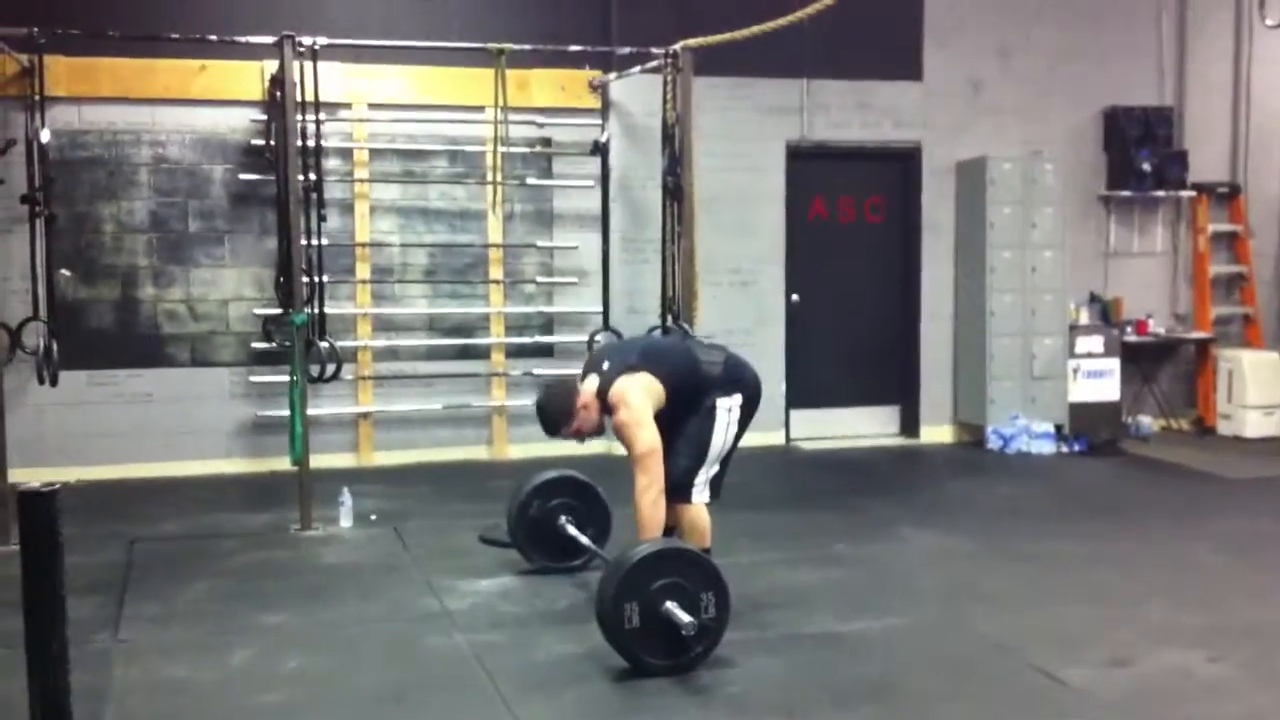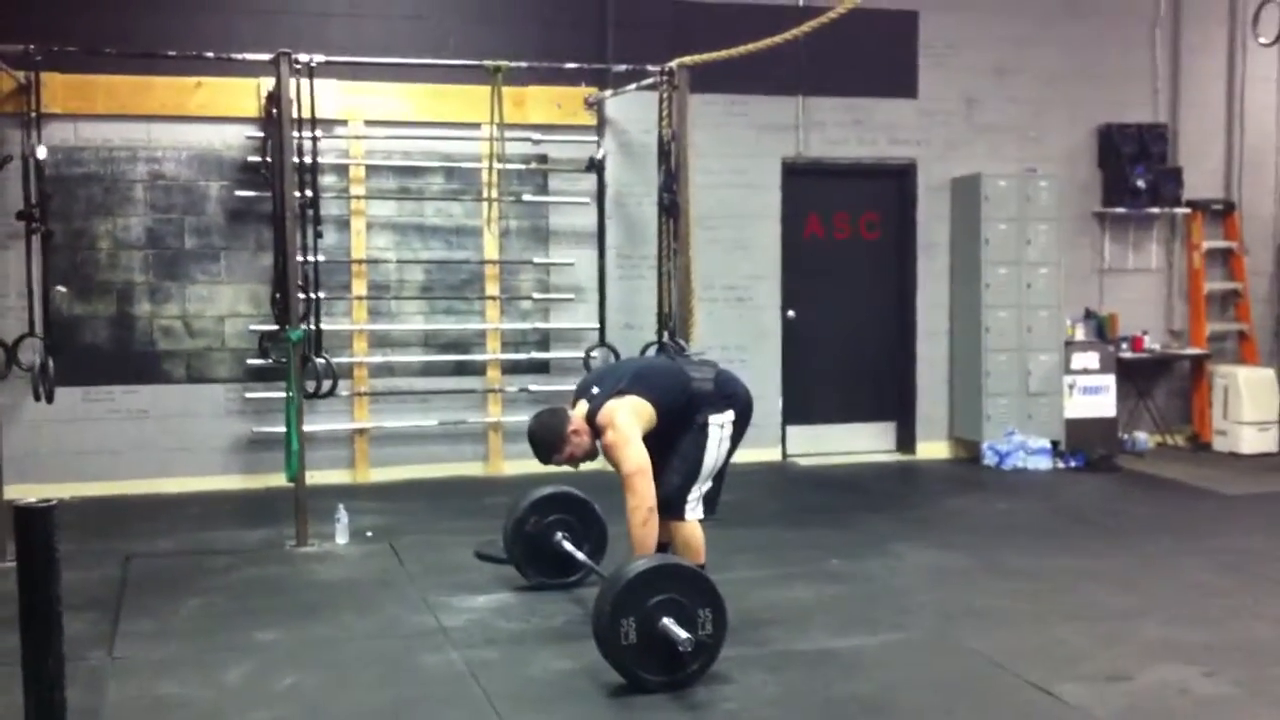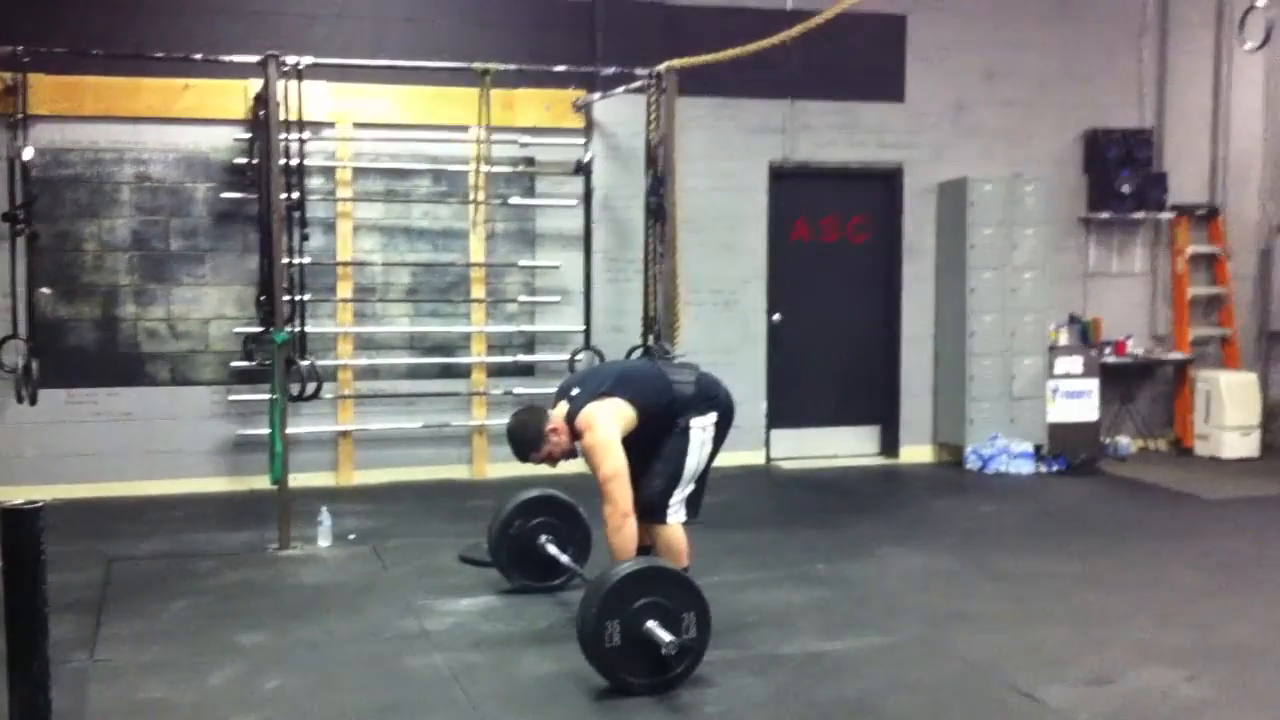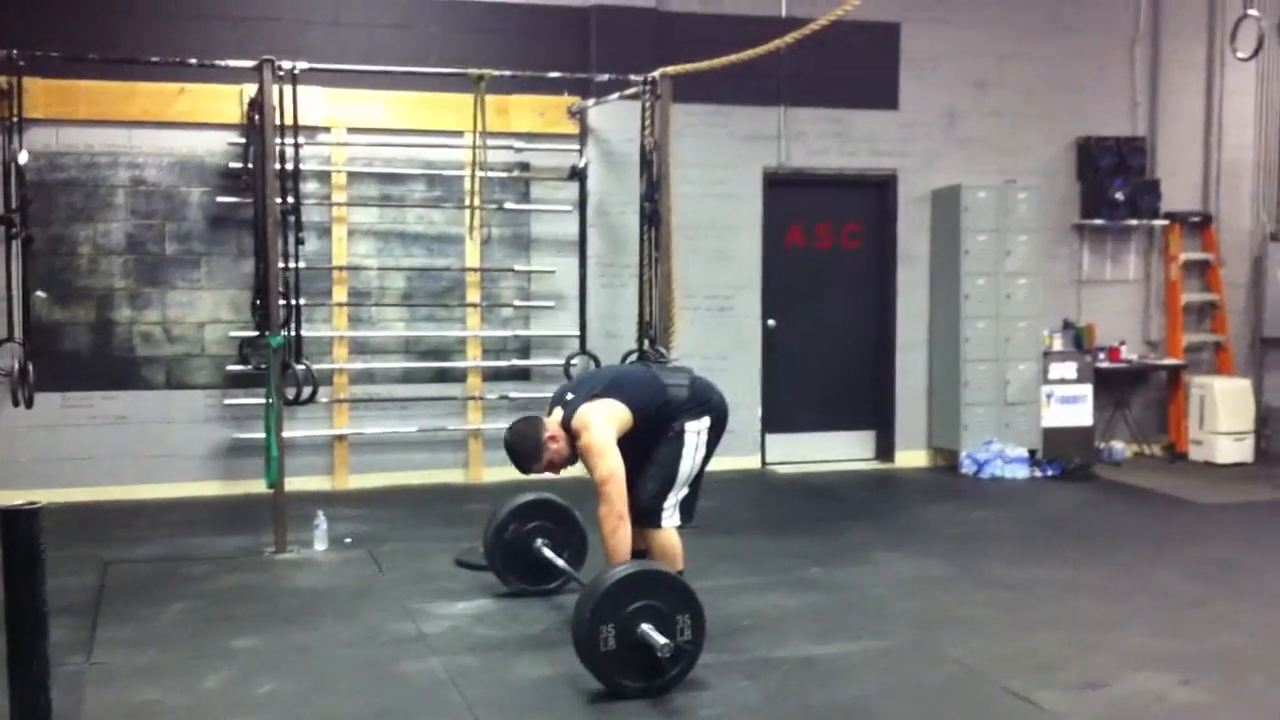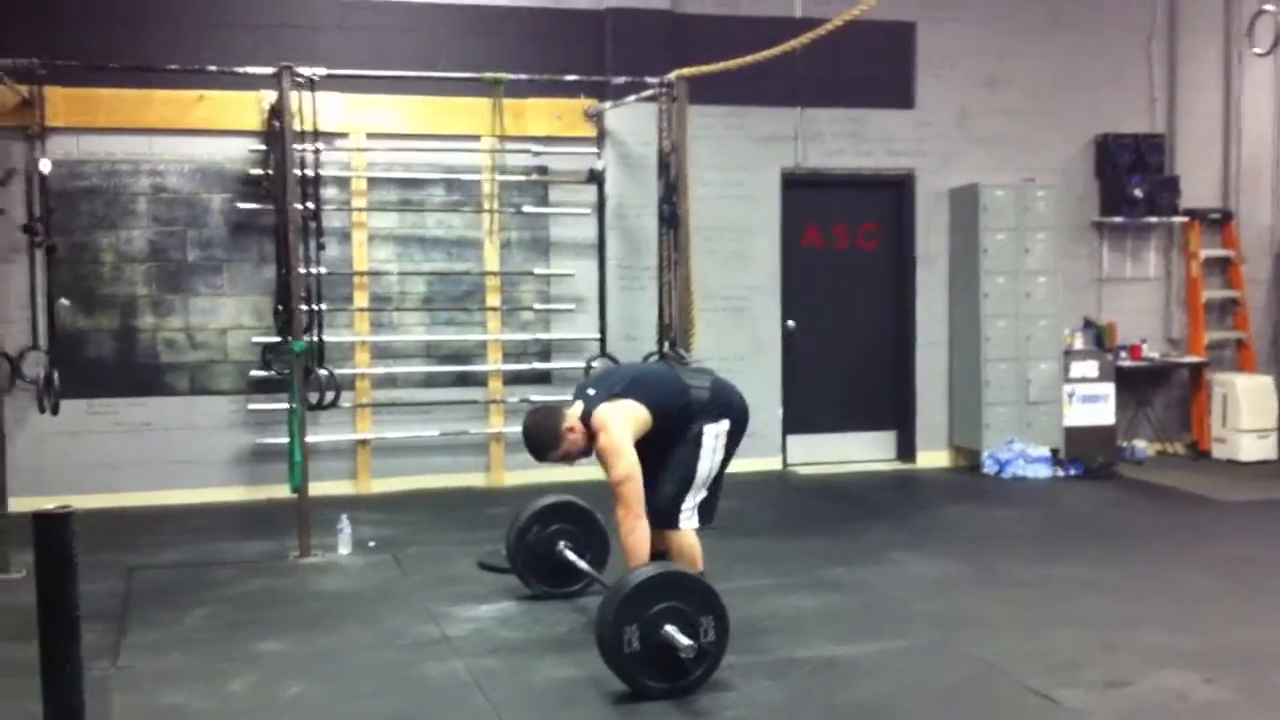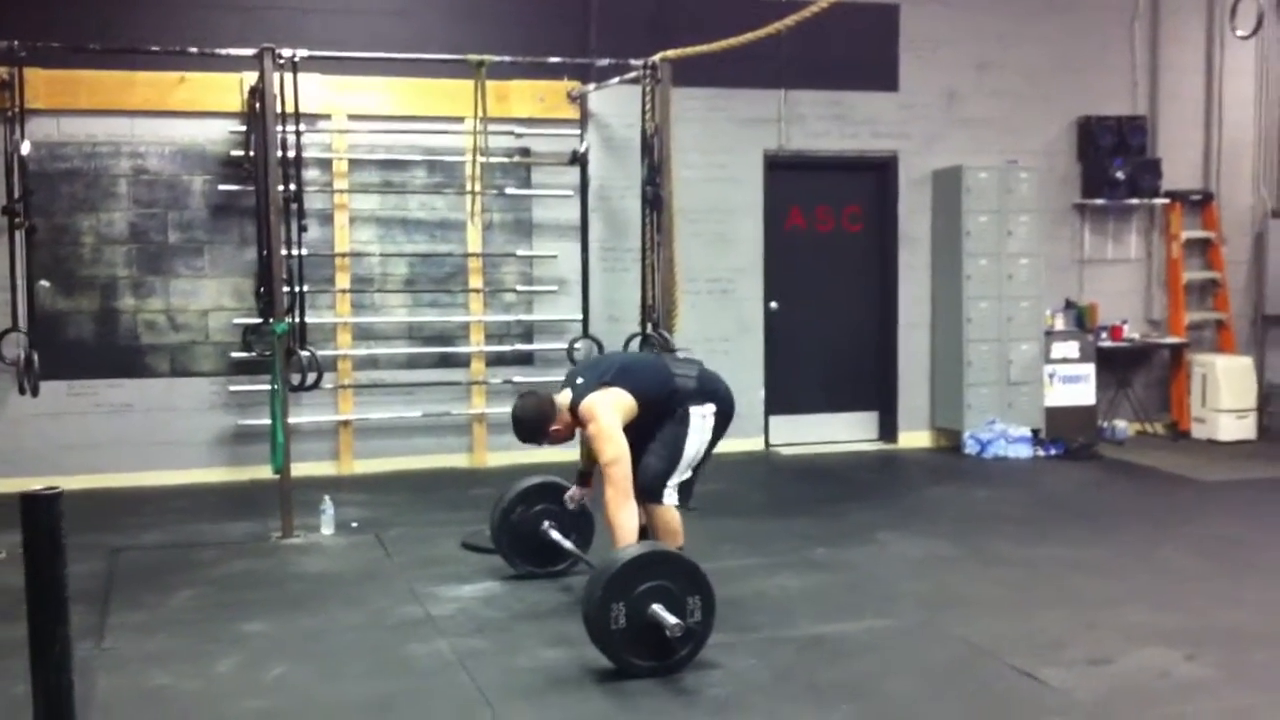
dt=0.4s
person 1, frame 1
left shoulder: (628, 405)
right shoulder: (591, 375)
left elbow: (650, 488)
left hip: (730, 387)
right hip: (695, 385)
left knee: (682, 483)
right knee: (659, 472)
person 1, frame 2
left shoulder: (616, 427)
right shoulder: (582, 399)
left elbow: (643, 508)
left hip: (721, 403)
right hip: (687, 402)
left knee: (675, 501)
right knee: (650, 488)
person 1, frame 3
left shoulder: (595, 428)
right shoulder: (563, 400)
left elbow: (620, 512)
left hip: (703, 406)
right hip: (669, 405)
left knee: (658, 504)
right knee: (633, 494)
person 1, frame 4
left shoulder: (591, 430)
right shoulder: (559, 409)
left elbow: (615, 515)
left hip: (697, 410)
right hip: (663, 410)
left knee: (653, 508)
right knee: (629, 497)
person 1, frame 5
left shoulder: (610, 430)
right shoulder: (581, 402)
left elbow: (631, 515)
left hip: (717, 412)
left knee: (672, 510)
right knee: (649, 498)
person 1, frame 6
left shoulder: (599, 415)
right shoulder: (571, 389)
left elbow: (620, 496)
right wrist: (583, 480)
left hip: (704, 401)
left knee: (654, 485)
right knee: (625, 475)
